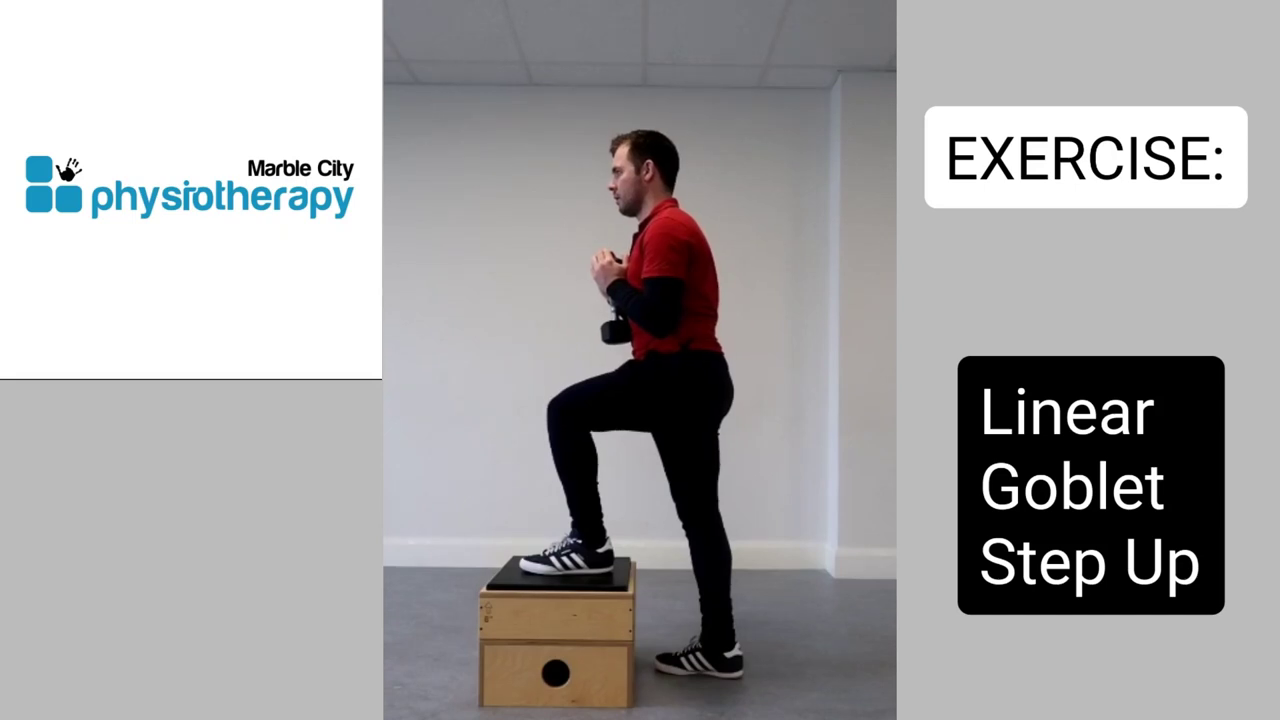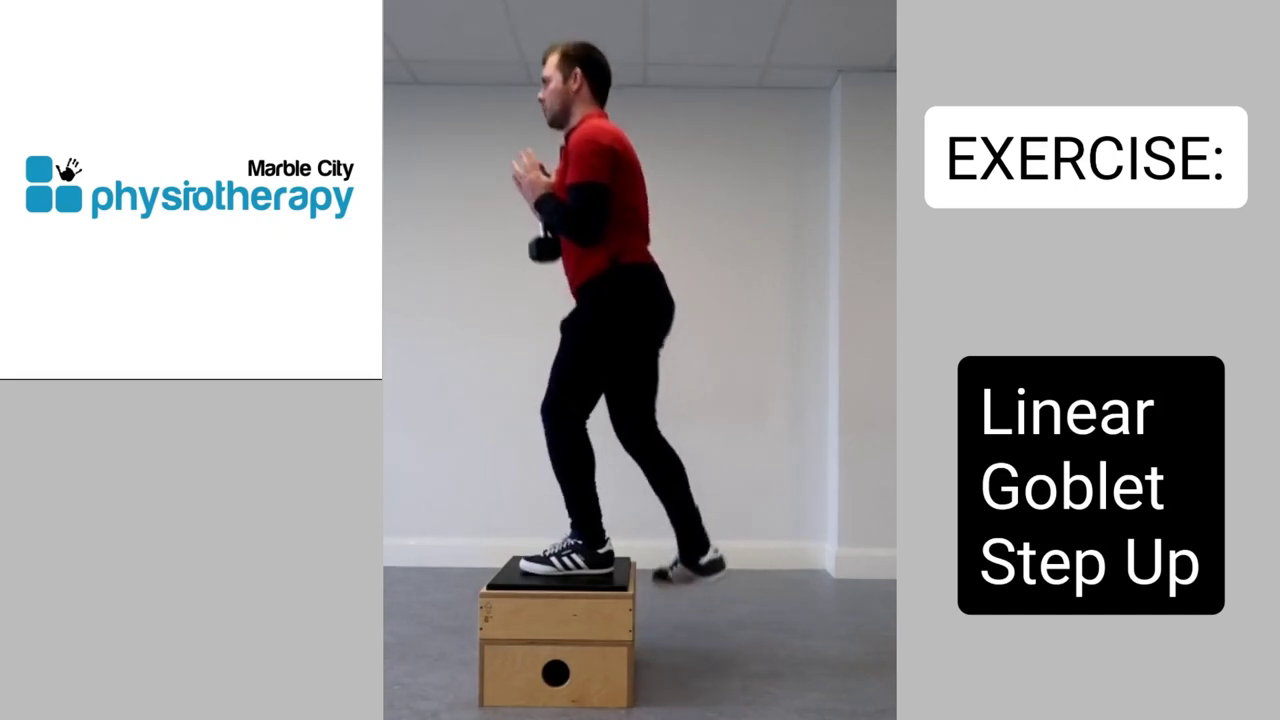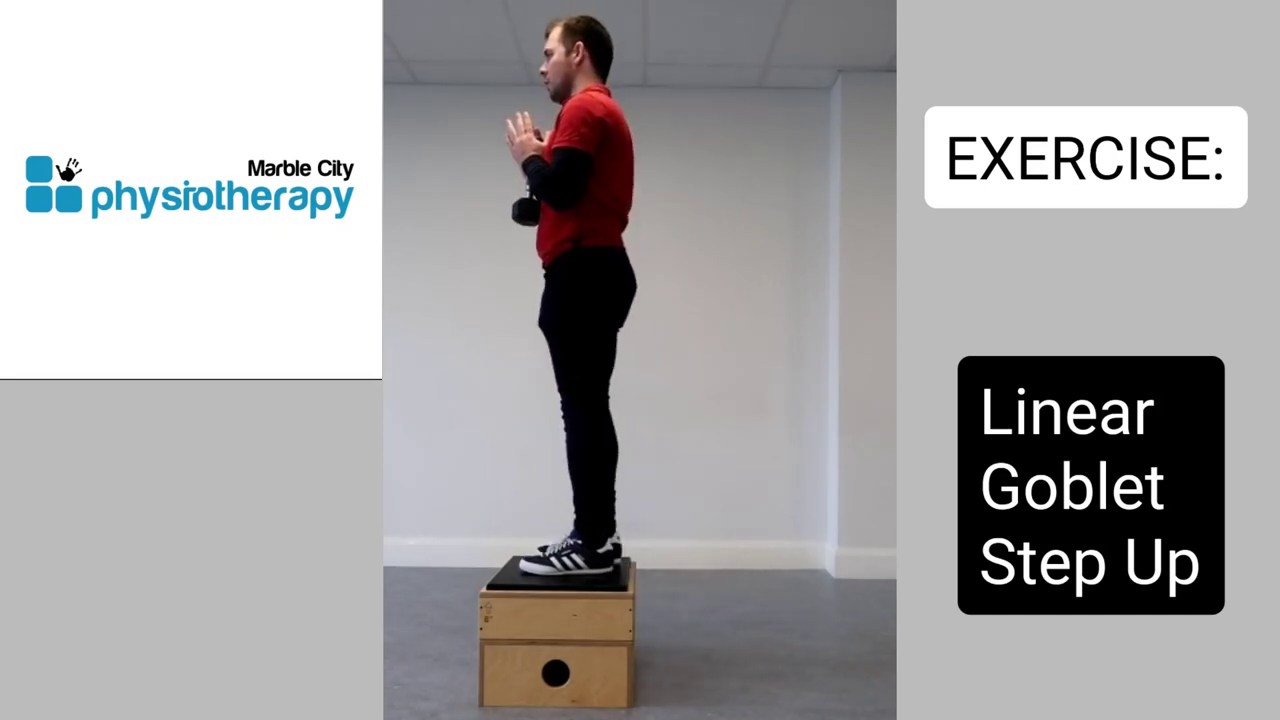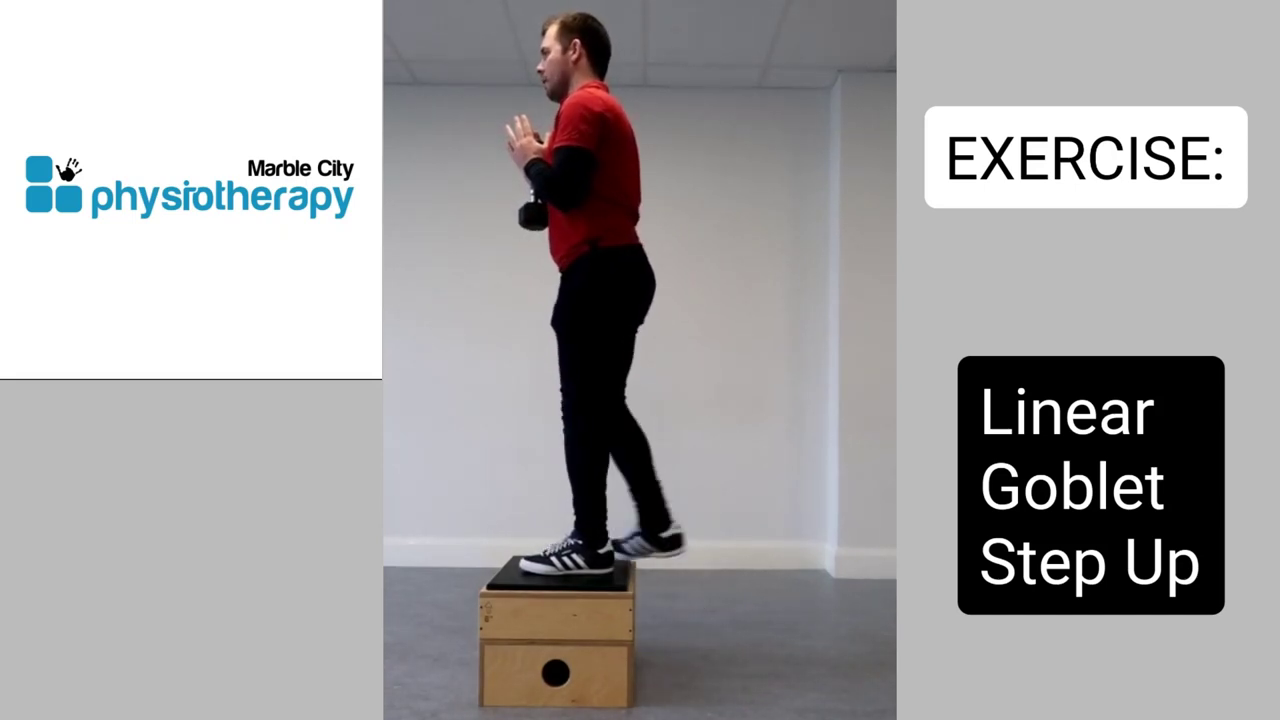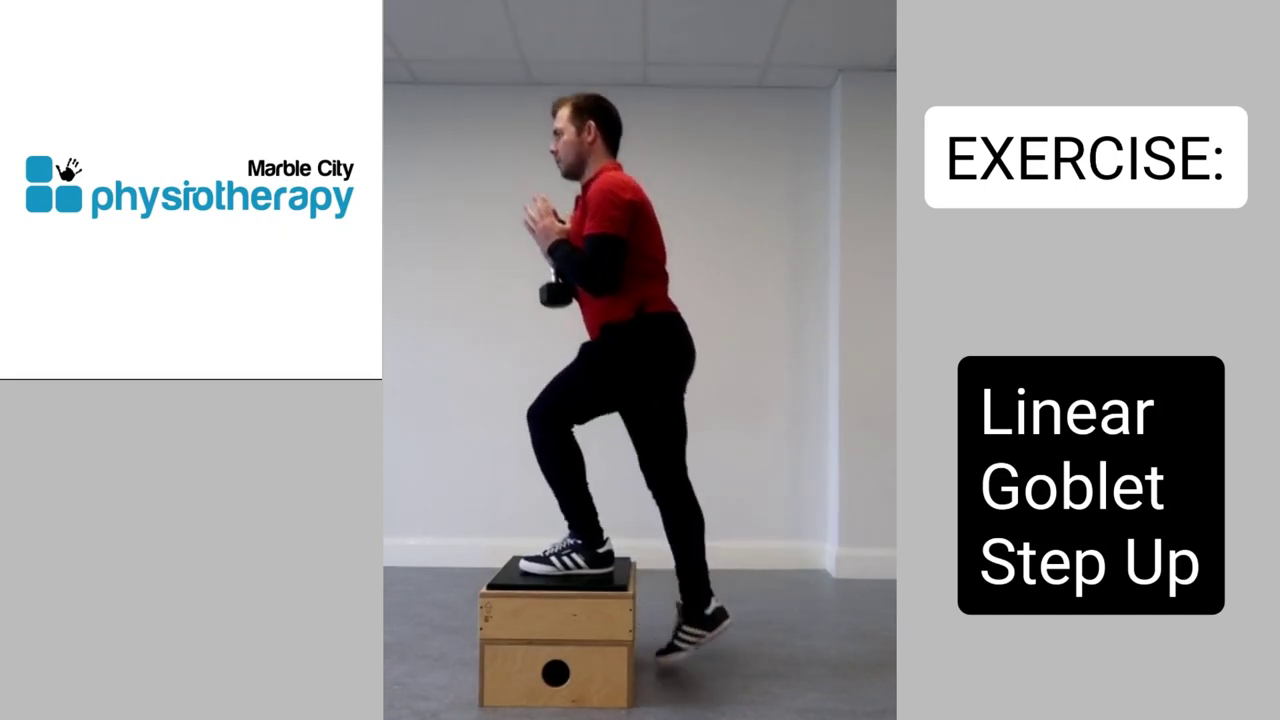
dt=0.7s
person 1, frame 1
left shoulder: (665, 228)
right shoulder: (664, 227)
left elbow: (659, 319)
left wrist: (613, 285)
right wrist: (623, 285)
left hip: (682, 378)
right hip: (692, 380)
left knee: (567, 412)
right knee: (698, 515)
left ankle: (589, 542)
right ankle: (719, 645)
person 1, frame 2
left shoulder: (590, 138)
right shoulder: (597, 138)
left elbow: (584, 228)
left wrist: (539, 197)
right wrist: (550, 198)
left hip: (618, 298)
right hip: (634, 295)
left knee: (561, 413)
right knee: (637, 430)
left ankle: (588, 545)
right ankle: (695, 550)
person 1, frame 3
left shoulder: (585, 109)
right shoulder: (601, 112)
left elbow: (560, 190)
left wrist: (529, 157)
right wrist: (543, 162)
left hip: (583, 275)
right hip: (597, 274)
left knee: (582, 408)
right knee: (588, 407)
left ankle: (592, 542)
right ankle: (598, 534)
person 1, frame 4
left shoulder: (583, 107)
right shoulder: (601, 109)
left elbow: (566, 191)
left wrist: (530, 159)
right wrist: (544, 161)
left hip: (599, 276)
right hip: (616, 272)
left knee: (582, 410)
right knee: (604, 407)
left ankle: (590, 544)
right ankle: (657, 525)
person 1, frame 5
left shoulder: (608, 190)
right shoulder: (607, 190)
left elbow: (599, 276)
left wrist: (552, 241)
right wrist: (562, 243)
left hip: (641, 342)
right hip: (654, 344)
left knee: (547, 418)
right knee: (667, 479)
left ankle: (588, 546)
right ankle: (700, 607)
